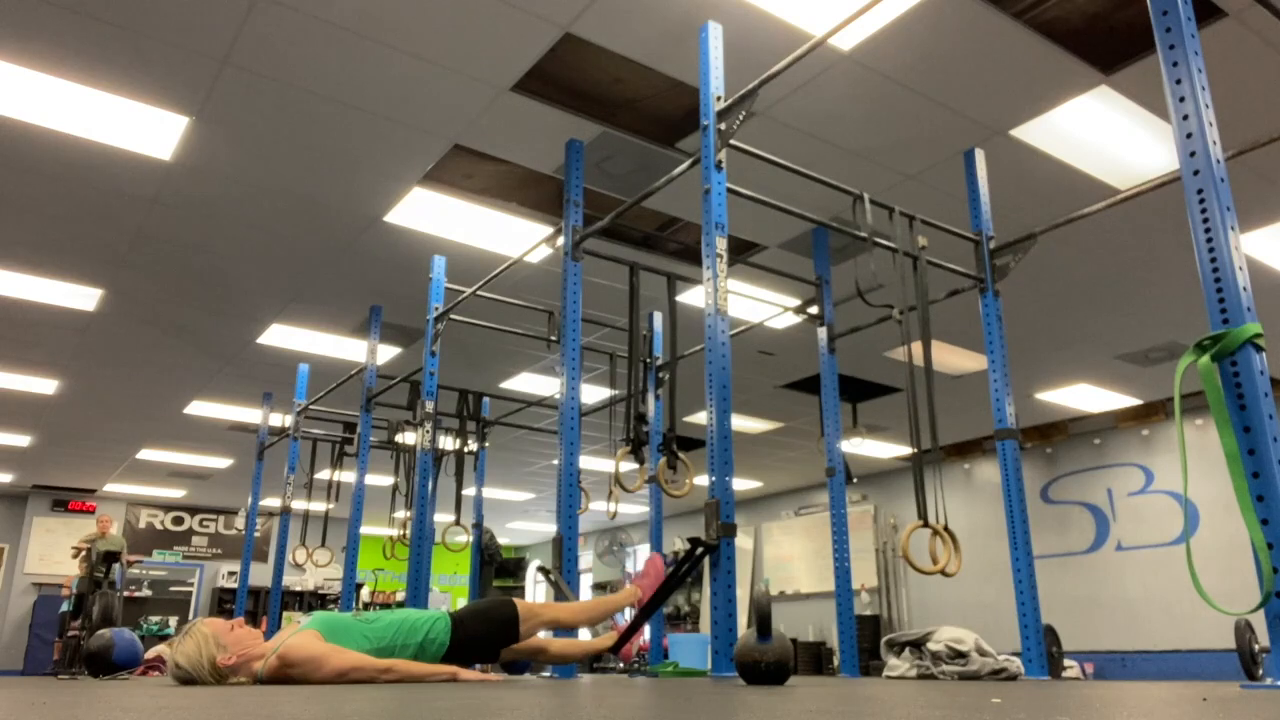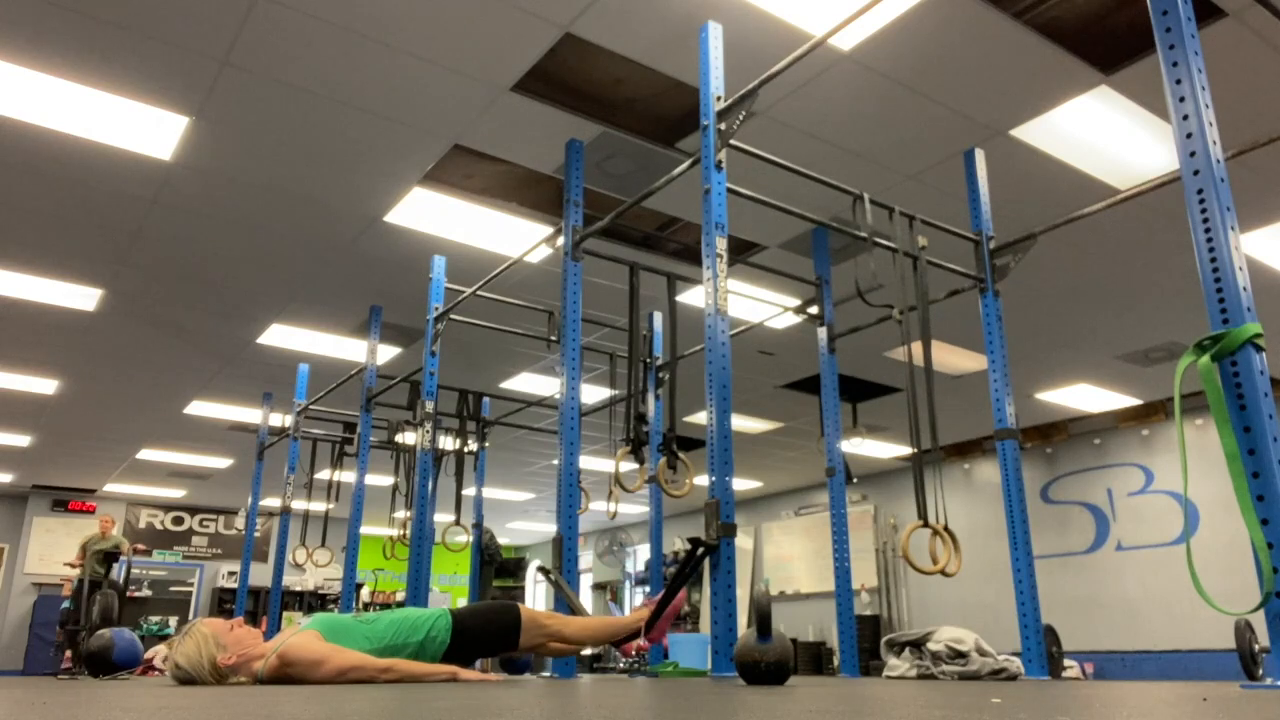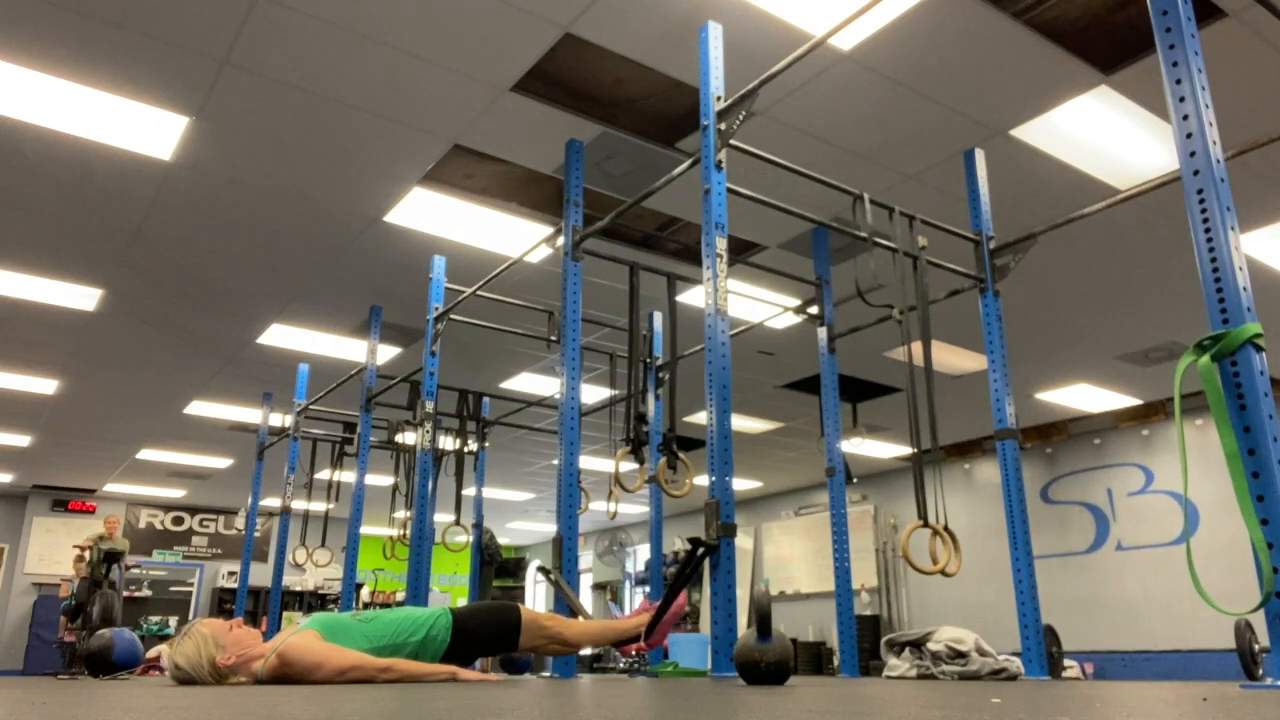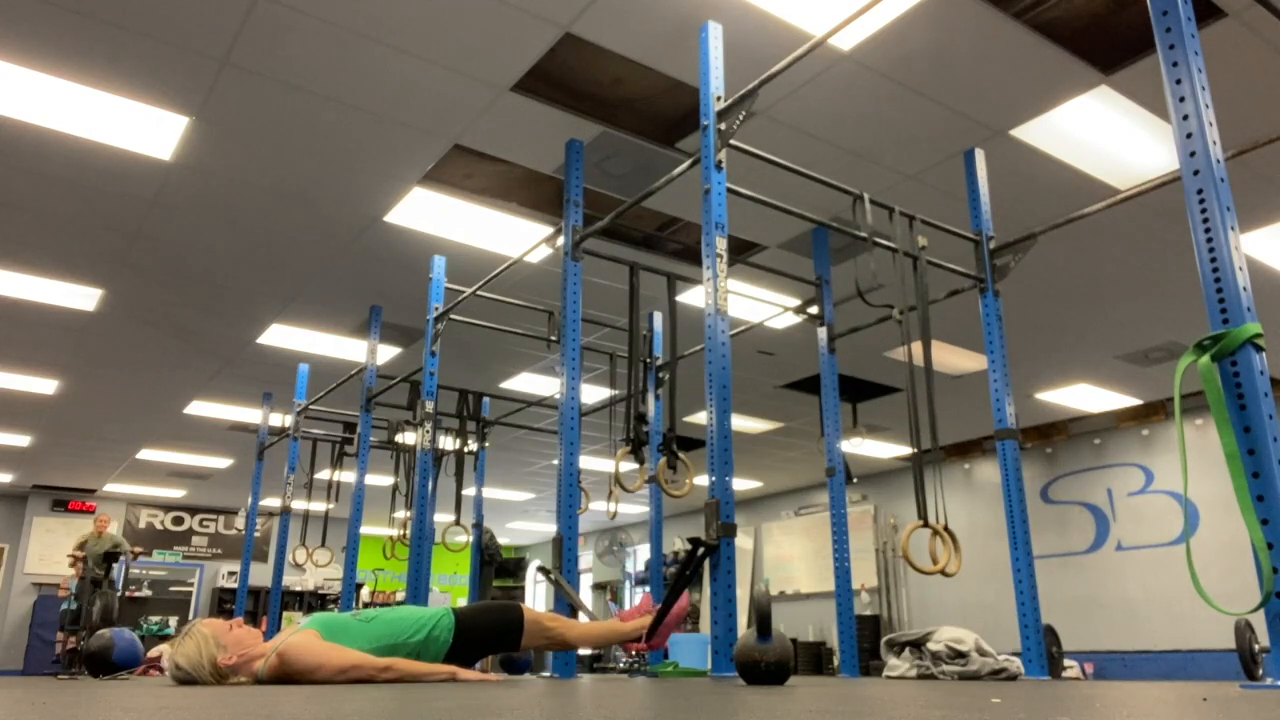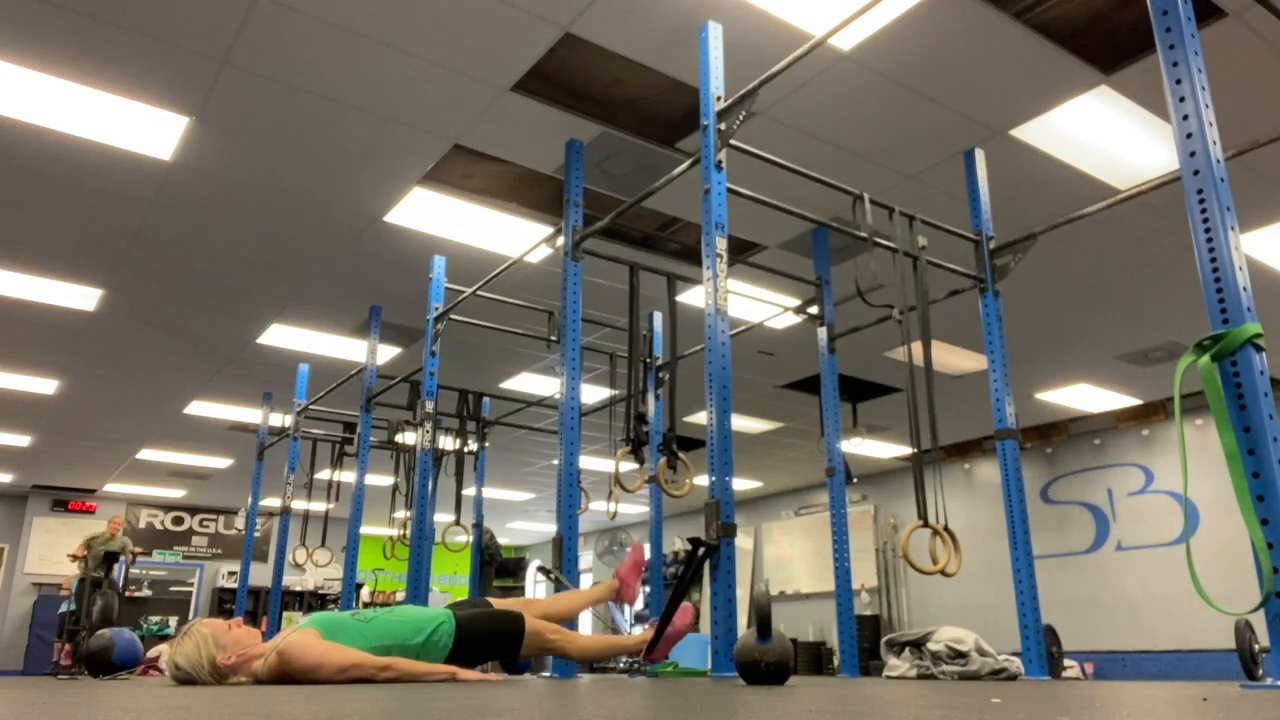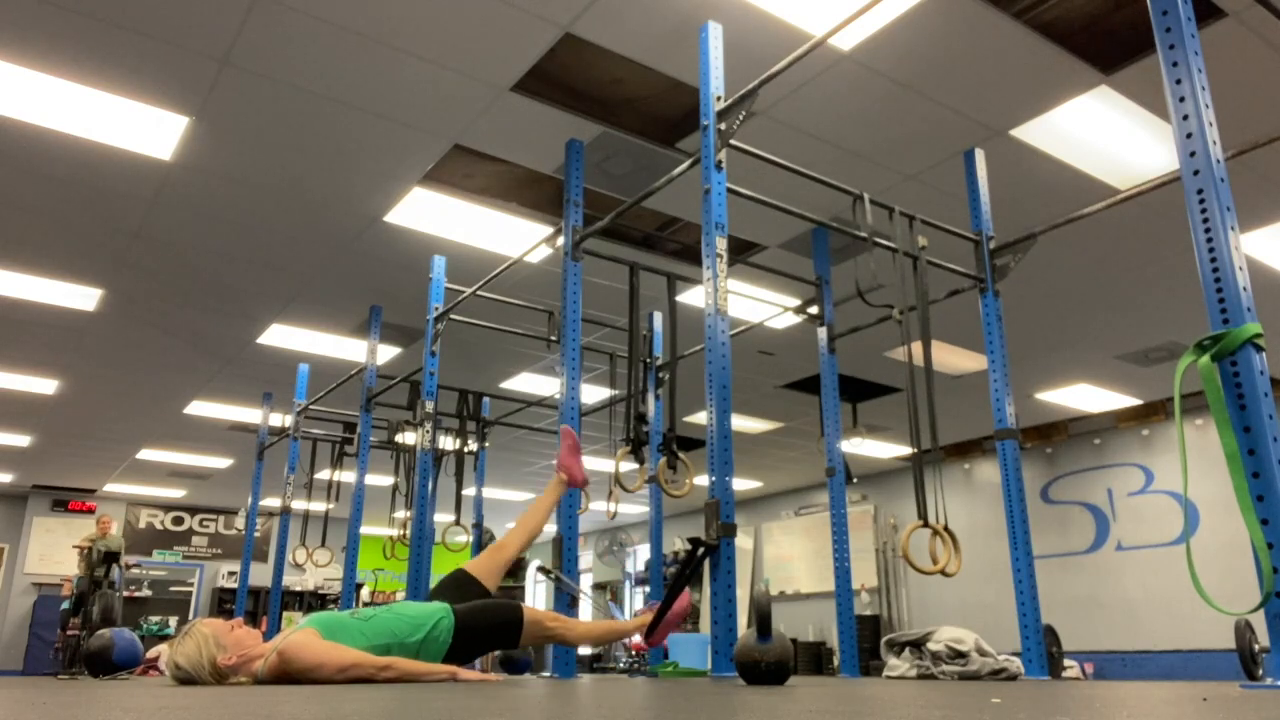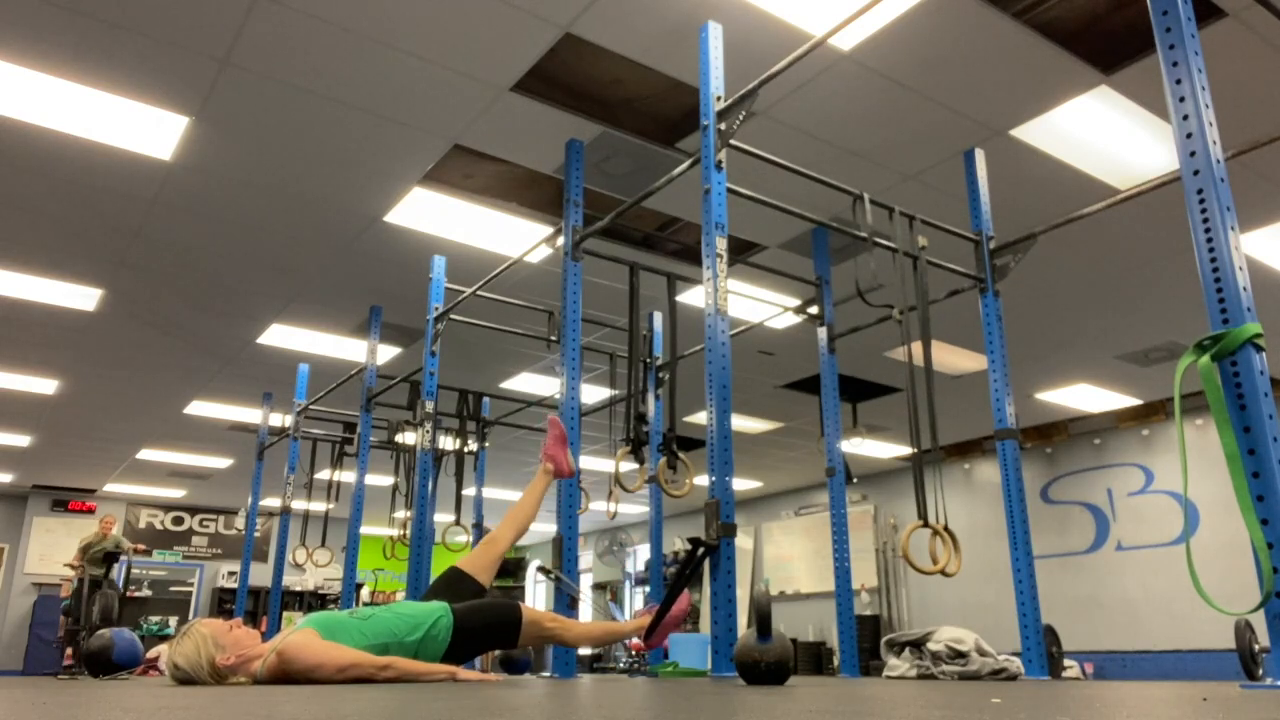
dt=0.4s
person 1, frame 1
left shoulder: (271, 657)
right shoulder: (289, 658)
right elbow: (382, 666)
right wrist: (458, 672)
left hip: (435, 629)
right hip: (443, 639)
left knee: (534, 646)
right knee: (543, 615)
left ankle: (609, 644)
right ankle: (637, 593)
person 1, frame 2
left shoulder: (274, 654)
right shoulder: (289, 659)
right elbow: (382, 670)
right wrist: (458, 674)
left hip: (436, 628)
right hip: (444, 635)
left knee: (537, 640)
right knee: (547, 625)
left ankle: (628, 628)
right ankle: (643, 622)
person 1, frame 3
left shoulder: (275, 653)
right shoulder: (289, 658)
right elbow: (381, 668)
right wrist: (457, 673)
left hip: (433, 626)
right hip: (443, 635)
left knee: (539, 634)
right knee: (547, 626)
left ankle: (629, 629)
right ankle: (642, 628)
person 1, frame 4
left shoulder: (276, 651)
right shoulder: (289, 659)
right elbow: (380, 668)
right wrist: (457, 673)
left hip: (434, 624)
right hip: (443, 635)
left knee: (542, 628)
right knee: (548, 626)
left ankle: (627, 625)
right ankle: (644, 628)
person 1, frame 5
left shoulder: (280, 644)
right shoulder: (288, 656)
right elbow: (380, 667)
right wrist: (456, 672)
left hip: (433, 625)
right hip: (442, 640)
left knee: (525, 607)
right knee: (549, 634)
left ankle: (616, 585)
right ankle: (647, 640)
person 1, frame 6
left shoulder: (278, 650)
right shoulder: (290, 657)
right elbow: (383, 668)
right wrist: (457, 675)
left hip: (428, 616)
right hip: (442, 634)
left knee: (505, 550)
right knee: (550, 624)
left ankle: (564, 477)
right ankle: (646, 625)
person 1, frame 7
left shoulder: (276, 653)
right shoulder: (290, 656)
right elbow: (380, 667)
right wrist: (457, 672)
left hip: (425, 615)
right hip: (441, 631)
left knee: (496, 543)
right knee: (548, 623)
left ankle: (551, 470)
right ankle: (645, 627)
